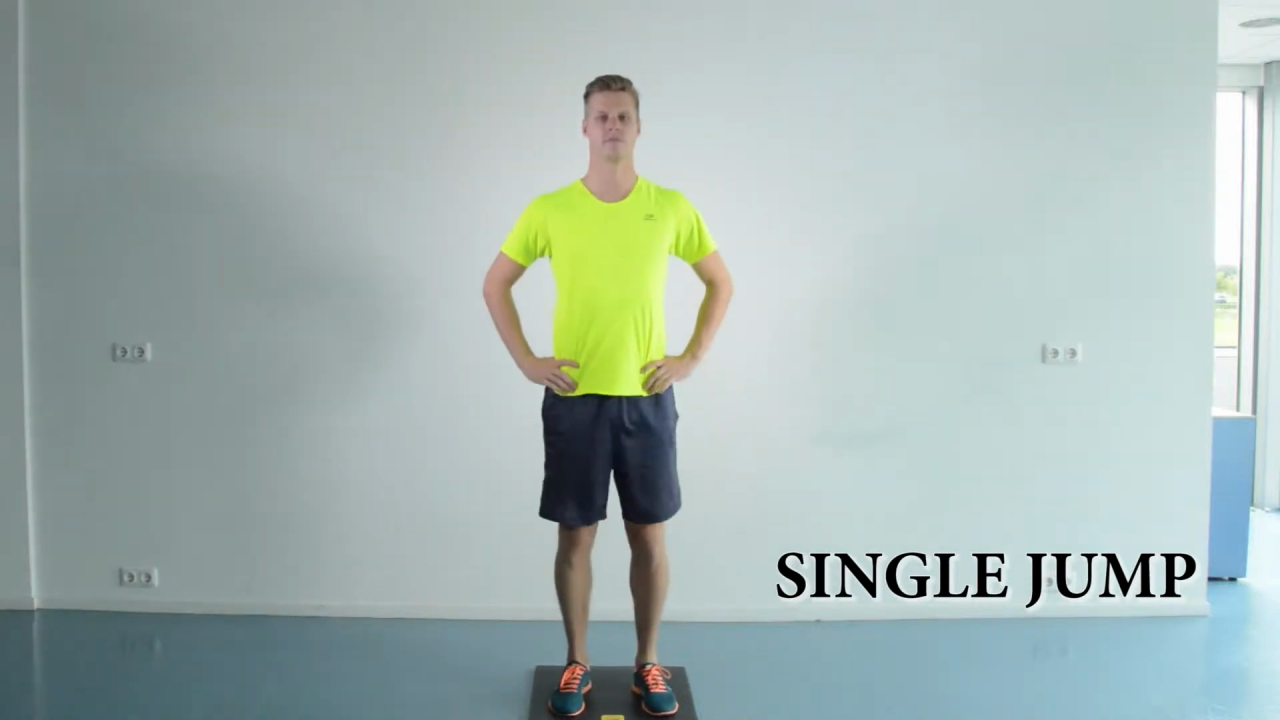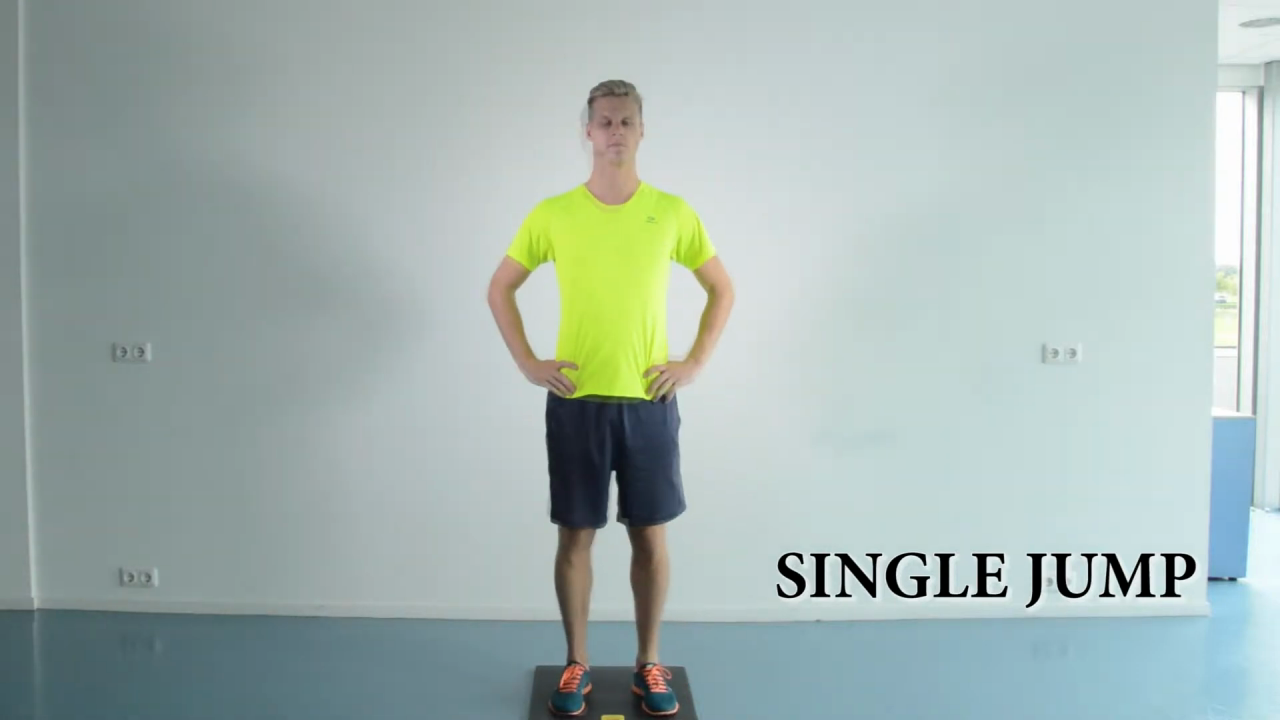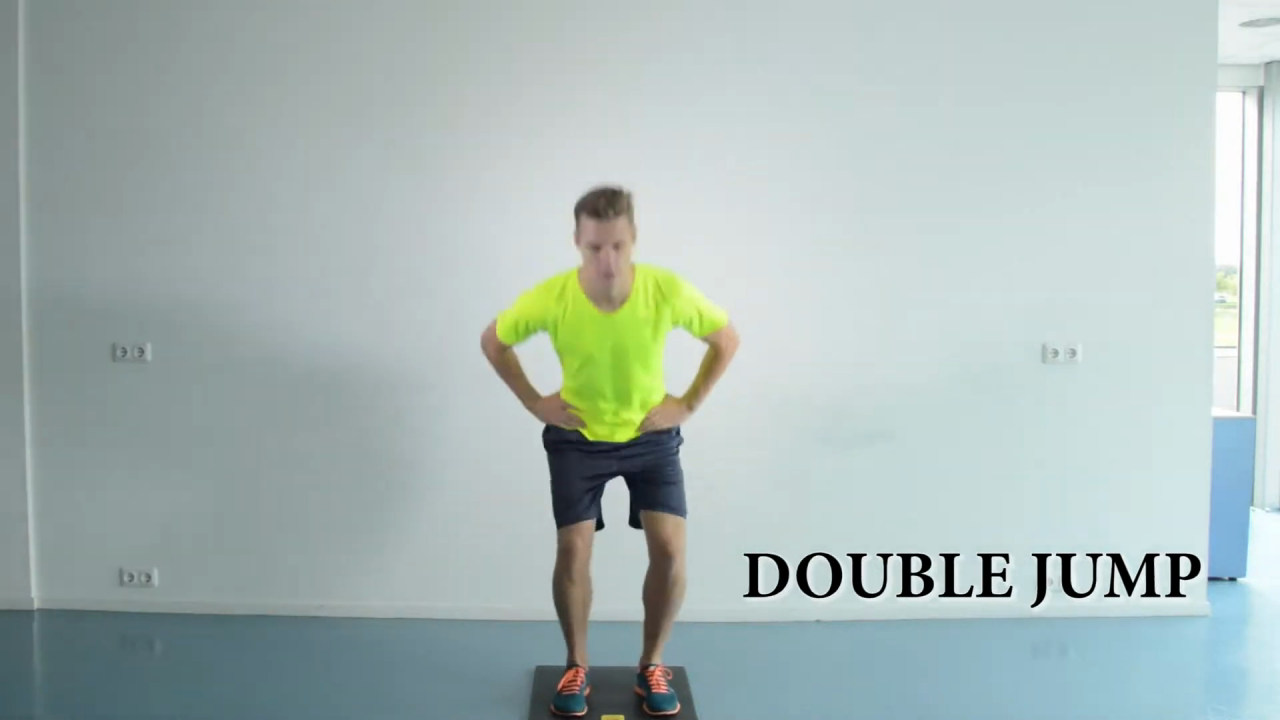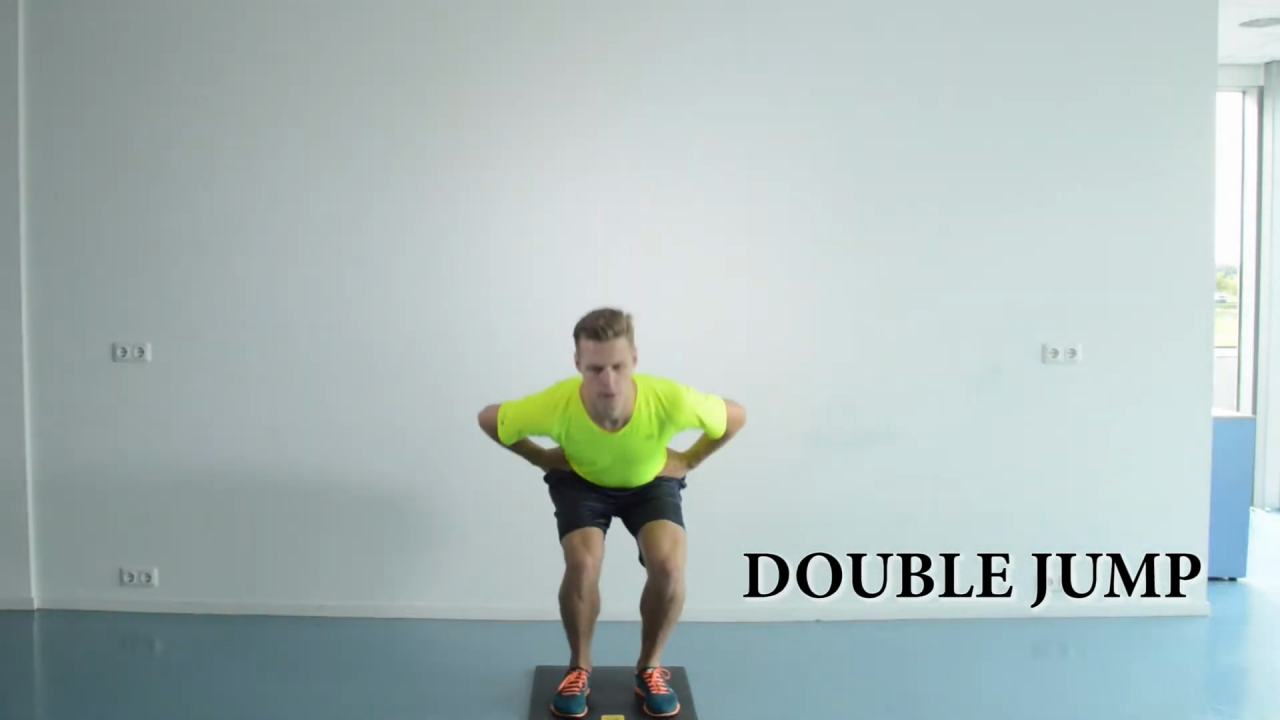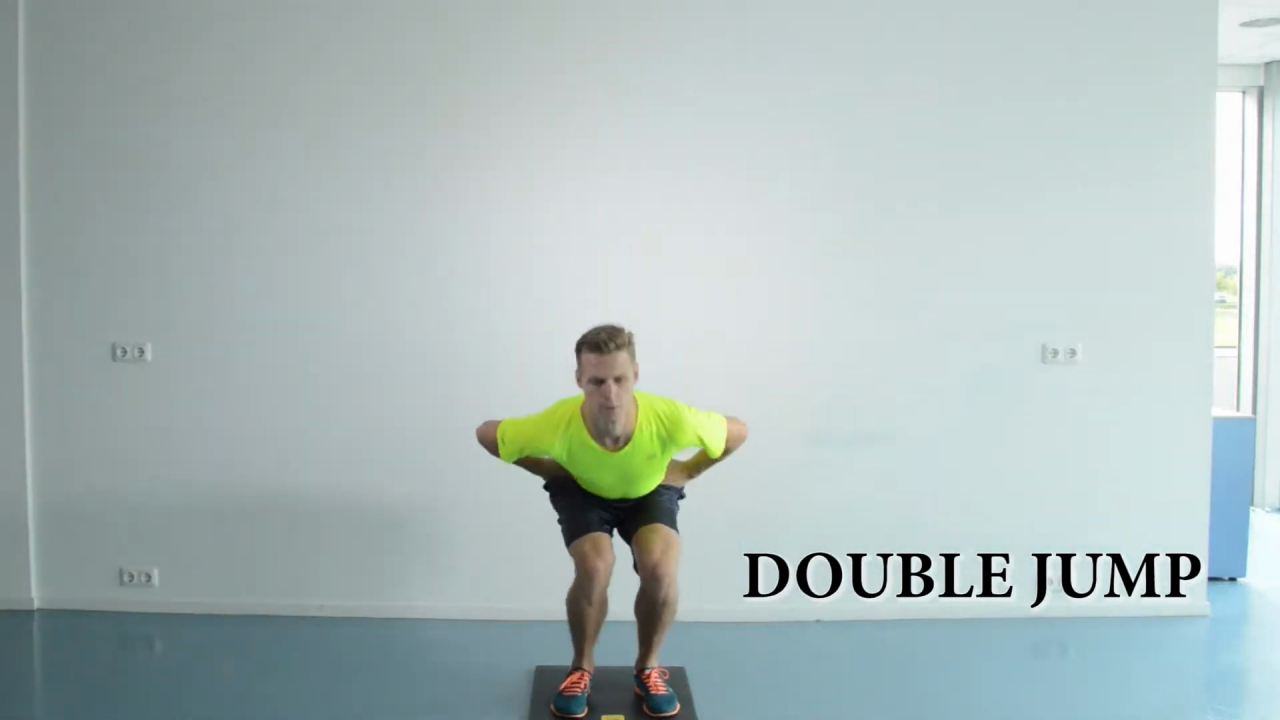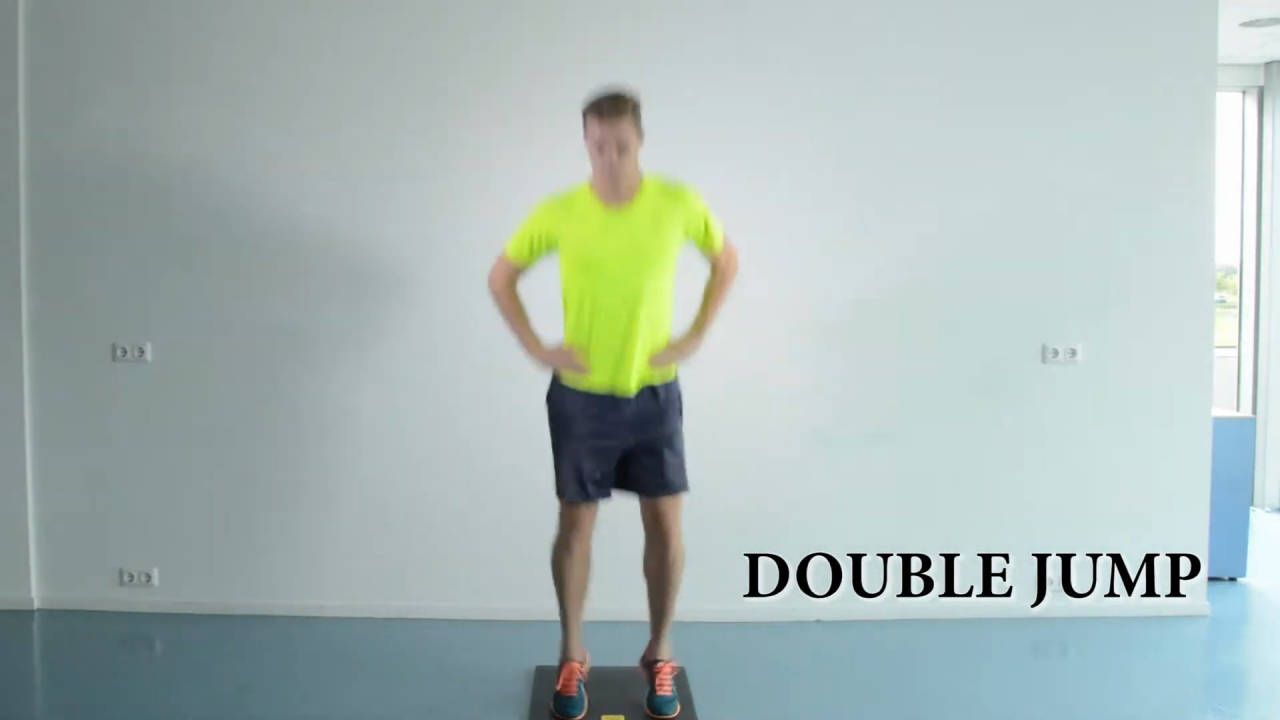
dt=0.3s
person 1, frame 1
left shoulder: (671, 207)
right shoulder: (549, 210)
left elbow: (720, 282)
right elbow: (496, 284)
left wrist: (692, 357)
right wrist: (527, 361)
left hip: (647, 400)
right hip: (574, 402)
left knee: (649, 541)
right knee: (576, 539)
left ankle: (647, 663)
right ankle: (577, 663)
person 1, frame 2
left shoulder: (673, 212)
right shoulder: (553, 213)
left elbow: (721, 290)
right elbow: (500, 289)
left wrist: (694, 361)
right wrist: (528, 362)
left hip: (648, 403)
right hip: (577, 404)
left knee: (649, 538)
right knee: (576, 538)
left ankle: (649, 663)
right ankle: (577, 663)
person 1, frame 3
left shoulder: (668, 290)
right shoulder: (550, 297)
left elbow: (726, 340)
right elbow: (493, 342)
left wrist: (690, 403)
right wrist: (534, 401)
left hip: (649, 433)
right hip: (577, 434)
left knee: (669, 549)
right knee: (573, 551)
left ankle: (652, 665)
right ankle: (577, 665)
person 1, frame 4
left shoulder: (670, 402)
right shoulder: (554, 408)
left elbow: (736, 415)
right elbow: (487, 417)
left wrist: (689, 460)
right wrist: (543, 458)
left hip: (649, 483)
right hip: (581, 482)
left knee: (669, 564)
right knee: (583, 561)
left ankle: (650, 667)
right ankle: (579, 666)
person 1, frame 5
left shoulder: (671, 420)
right shoulder: (555, 426)
left elbow: (738, 431)
right elbow: (486, 433)
left wrist: (689, 471)
right wrist: (545, 469)
left hip: (649, 493)
right hip: (582, 493)
left knee: (660, 568)
right knee: (593, 567)
left ankle: (648, 667)
right ankle: (581, 667)
person 1, frame 6
left shoulder: (678, 203)
right shoulder: (556, 213)
left elbow: (727, 261)
right elbow: (500, 278)
left wrist: (695, 336)
right wrist: (536, 349)
left hip: (653, 393)
right hip: (579, 396)
left knee: (666, 523)
right knee: (577, 523)
left ankle: (659, 655)
right ankle: (572, 656)
